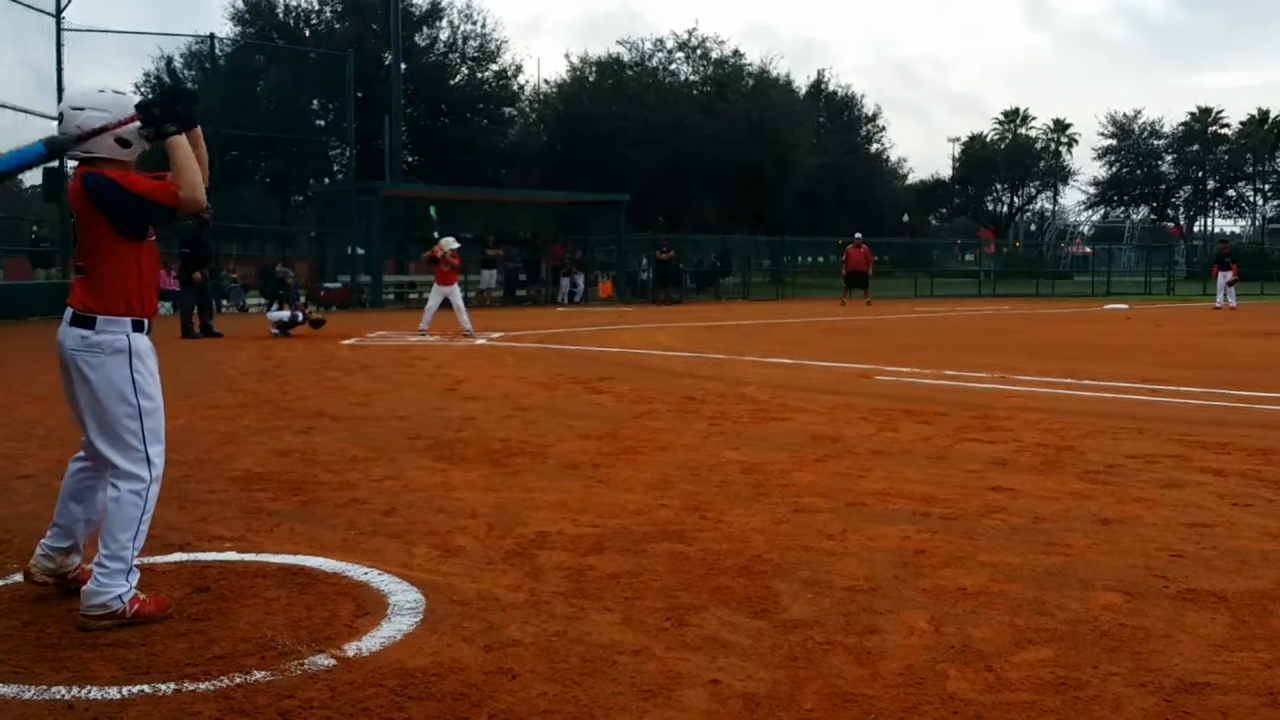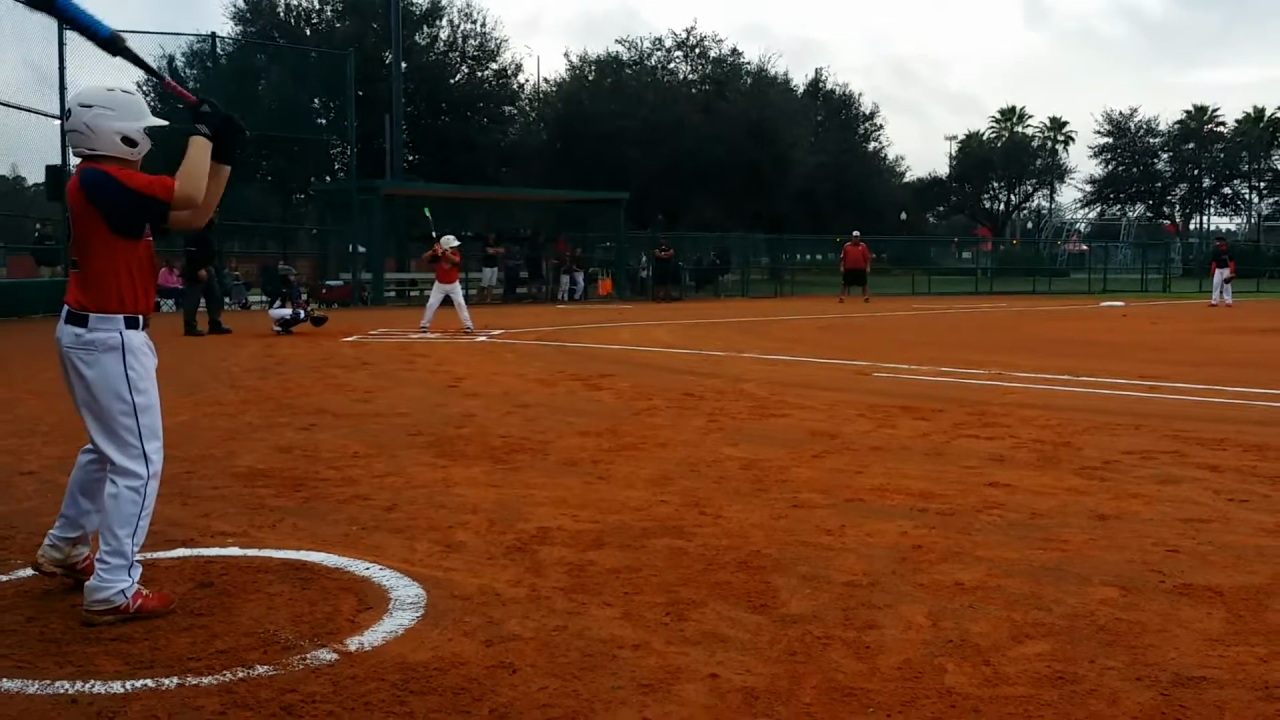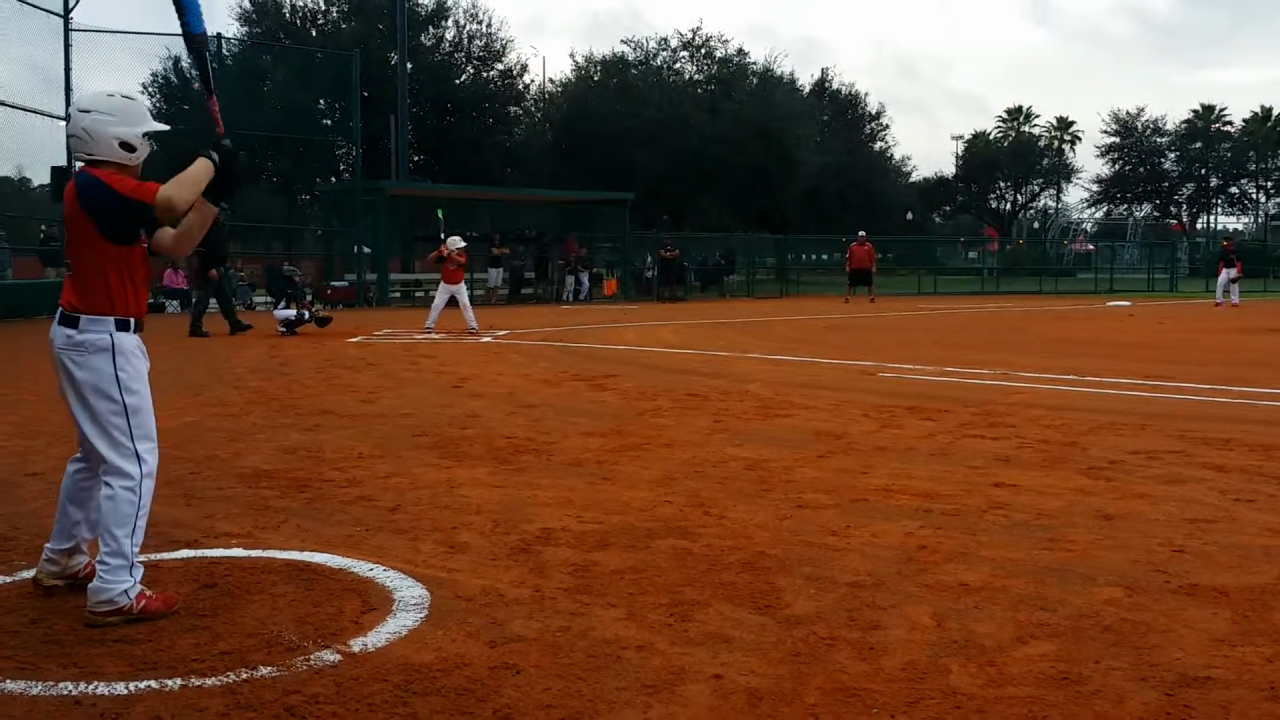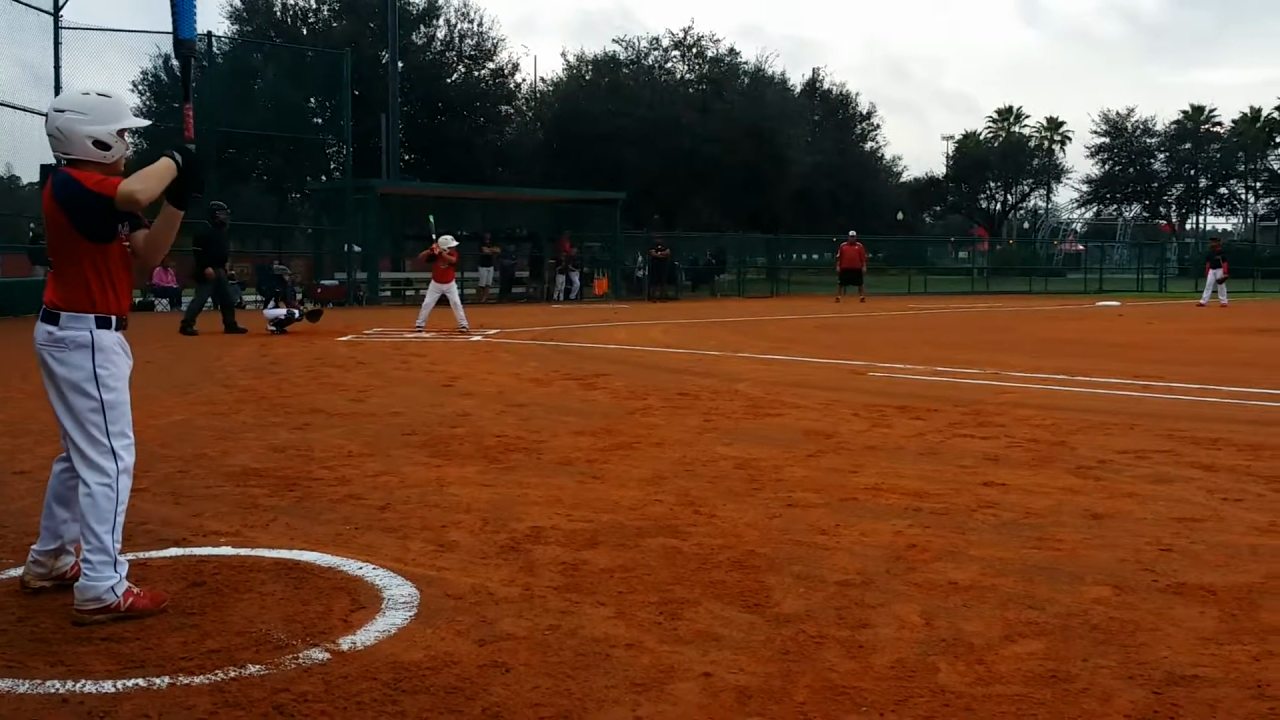
dt=0.2s
person 1, frame 1
left shoulder: (106, 181)
right shoulder: (101, 182)
left elbow: (195, 176)
right elbow: (194, 197)
left wrist: (184, 120)
right wrist: (168, 130)
left hip: (88, 333)
right hip: (113, 338)
left knee: (99, 454)
right knee: (138, 464)
left ankle: (55, 557)
right ankle: (109, 595)
person 1, frame 2
left shoulder: (113, 183)
right shoulder: (100, 180)
left elbow: (196, 215)
right elbow: (189, 195)
left wrist: (223, 152)
right wrist: (202, 130)
left hip: (91, 330)
right hip: (109, 336)
left knee: (107, 448)
right knee: (137, 461)
left ankle: (64, 547)
right ankle: (111, 591)
person 1, frame 3
left shoulder: (115, 193)
right shoulder: (94, 184)
left elbow: (176, 245)
right elbow: (171, 201)
left wrist: (215, 191)
right wrist: (211, 157)
left hip: (90, 334)
right hip: (101, 338)
left knee: (97, 453)
right knee: (132, 461)
left ankle: (61, 560)
right ankle: (114, 592)
person 1, frame 4
left shoulder: (100, 193)
right shoulder: (70, 182)
left elbow: (149, 251)
right elbow: (136, 194)
left wrist: (178, 198)
right wrist: (174, 158)
left hip: (88, 335)
right hip: (82, 337)
left knee: (82, 452)
right knee: (108, 458)
left ankle: (48, 561)
right ankle: (100, 590)
